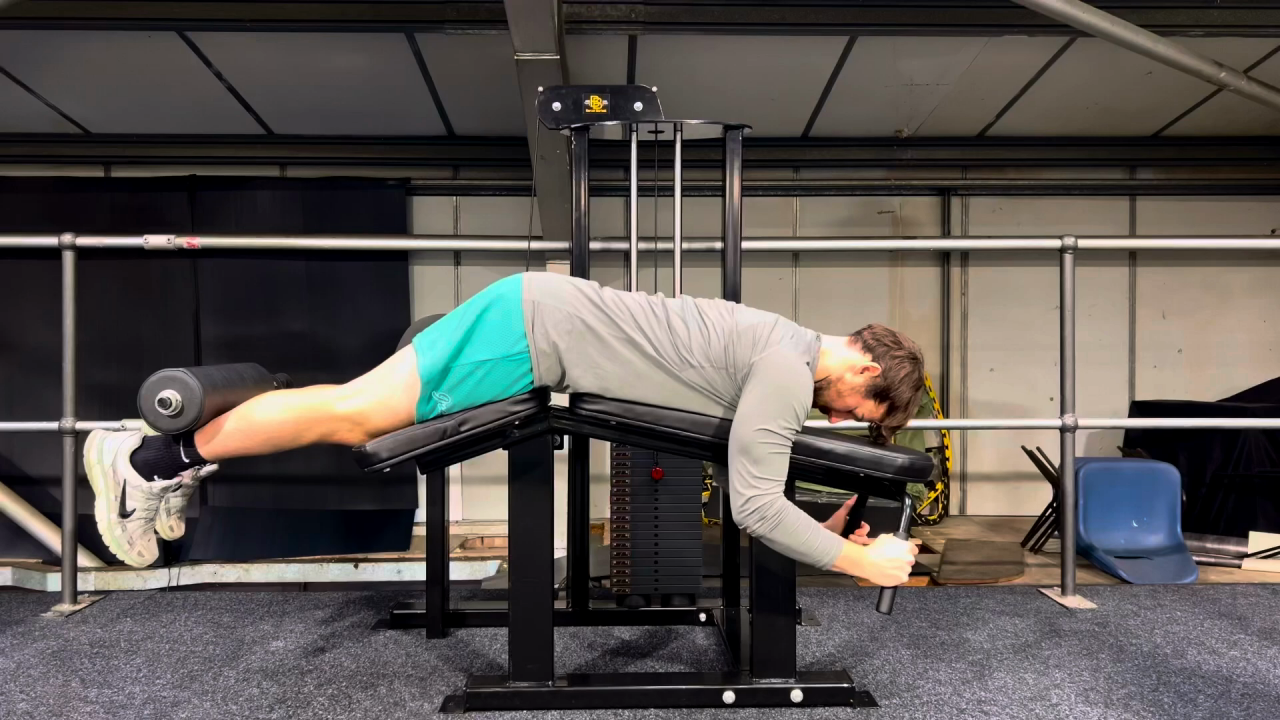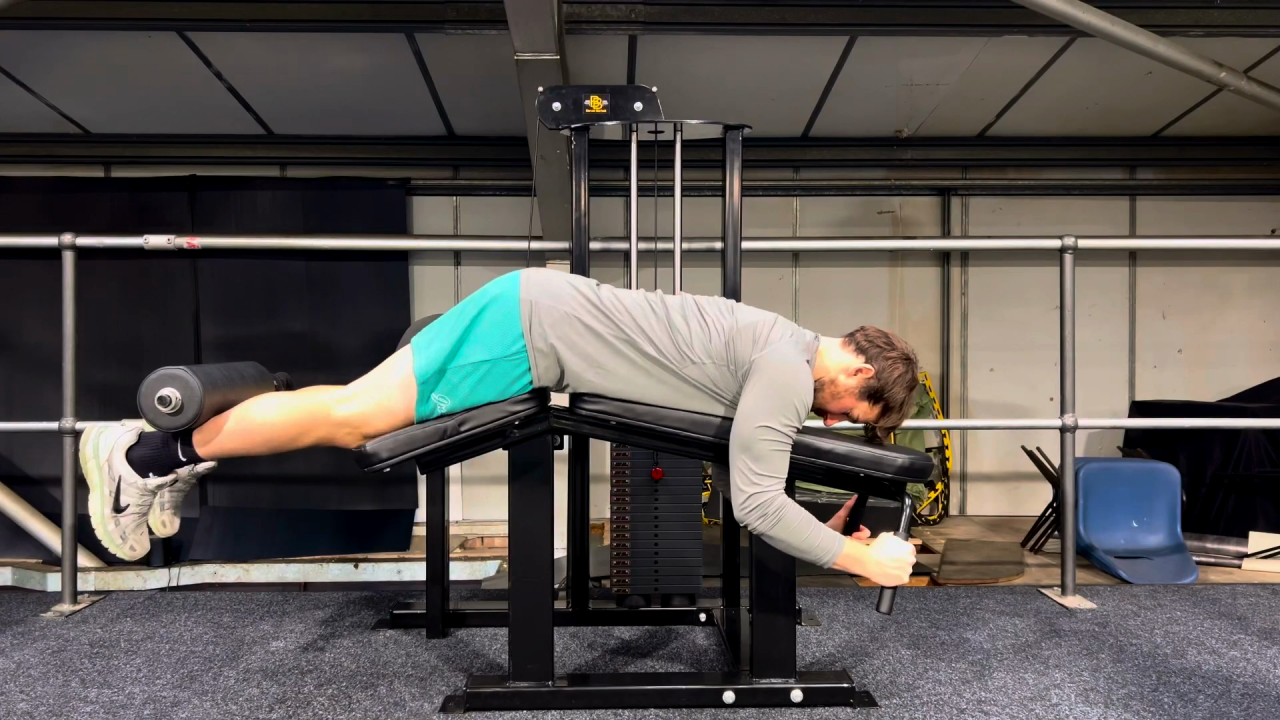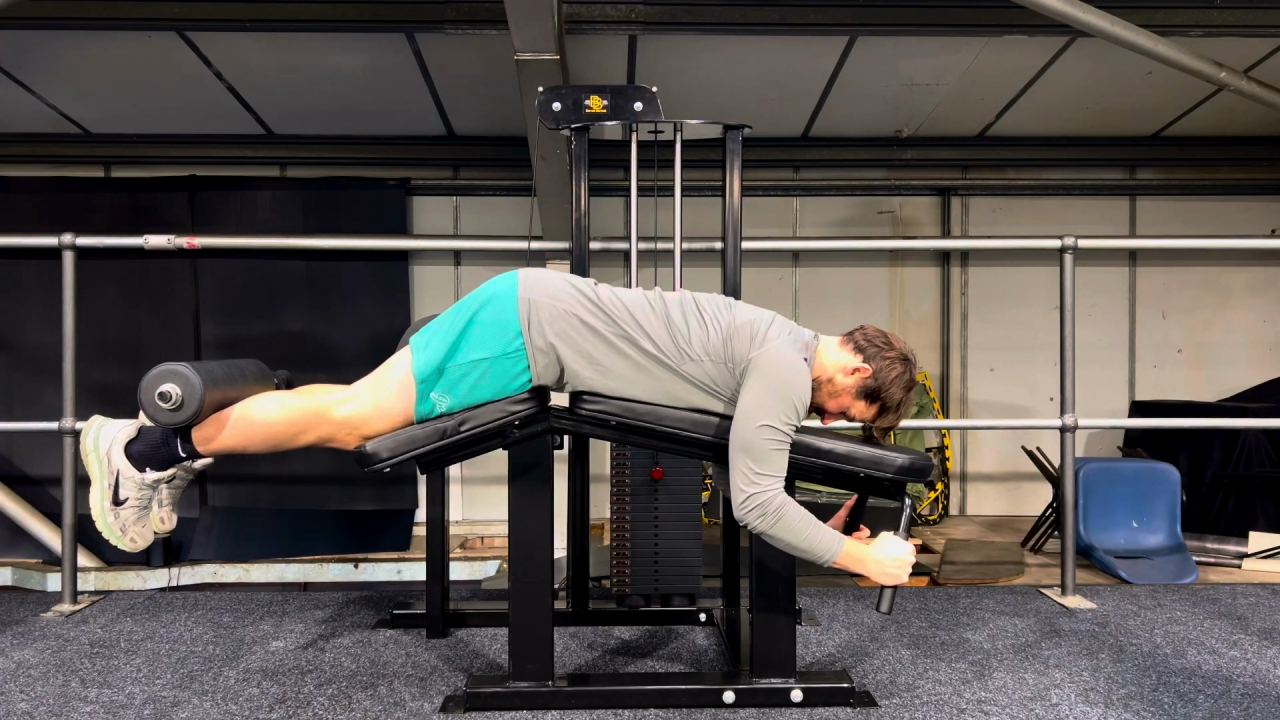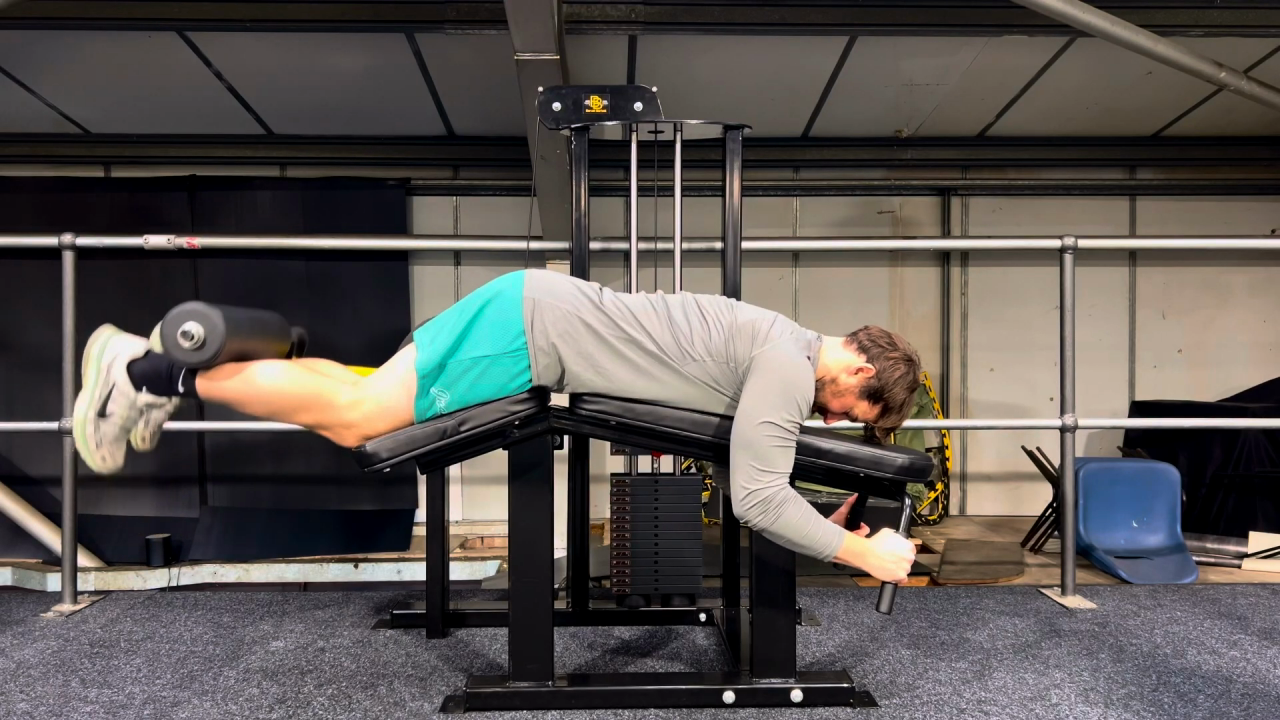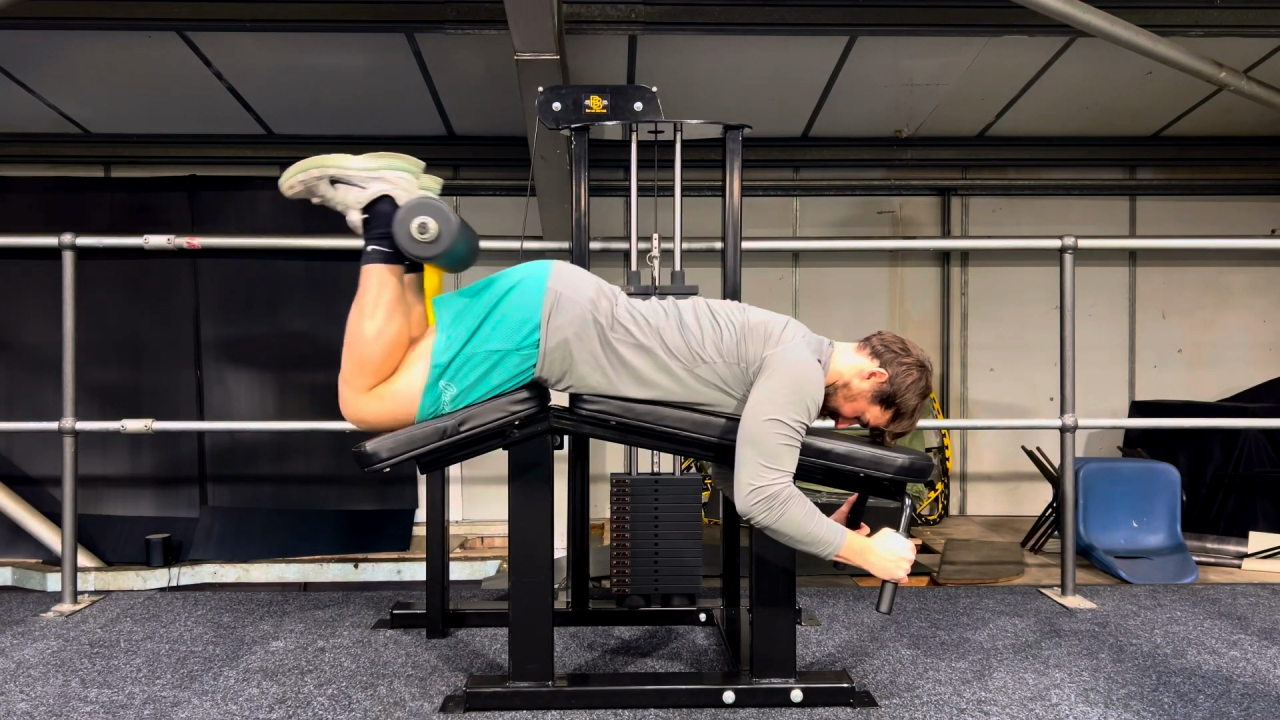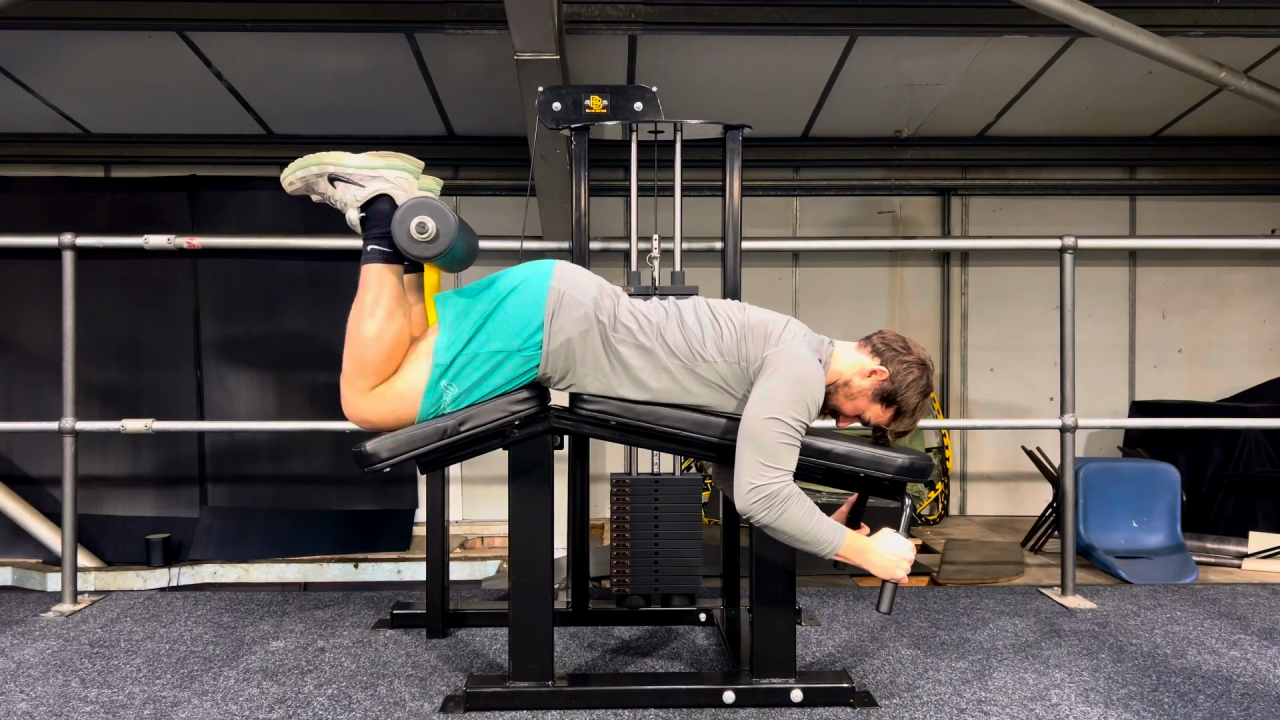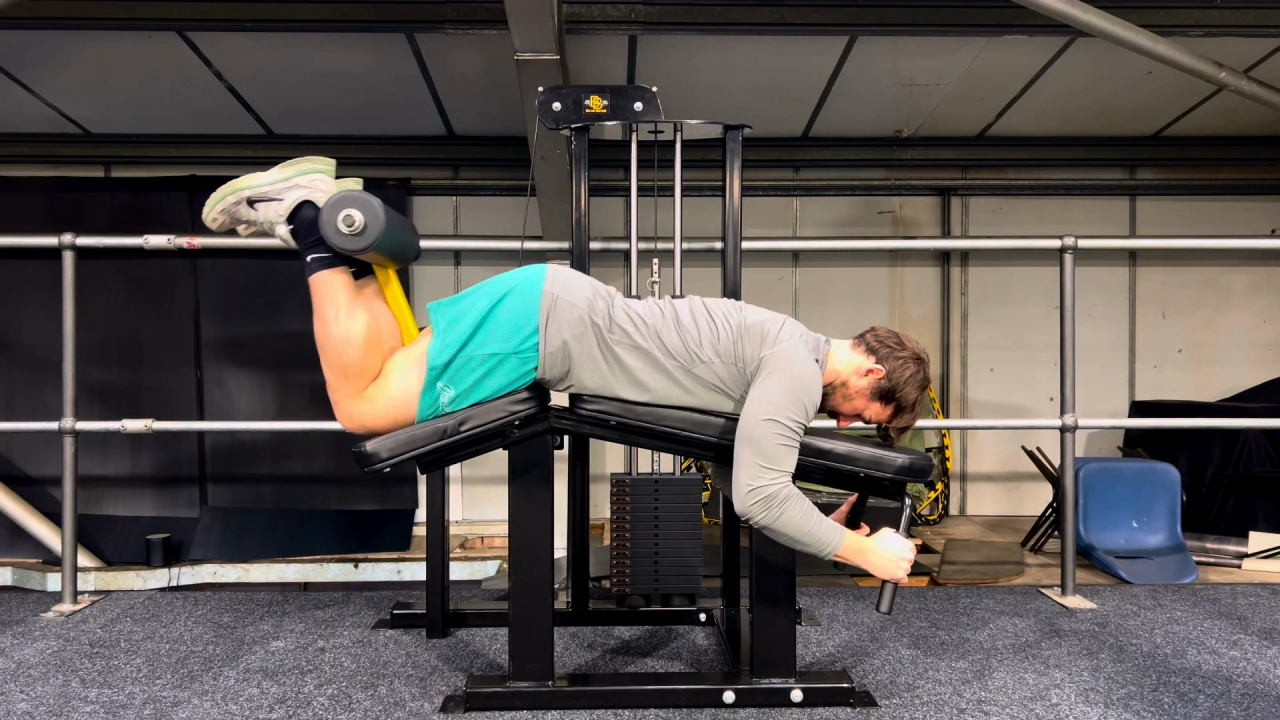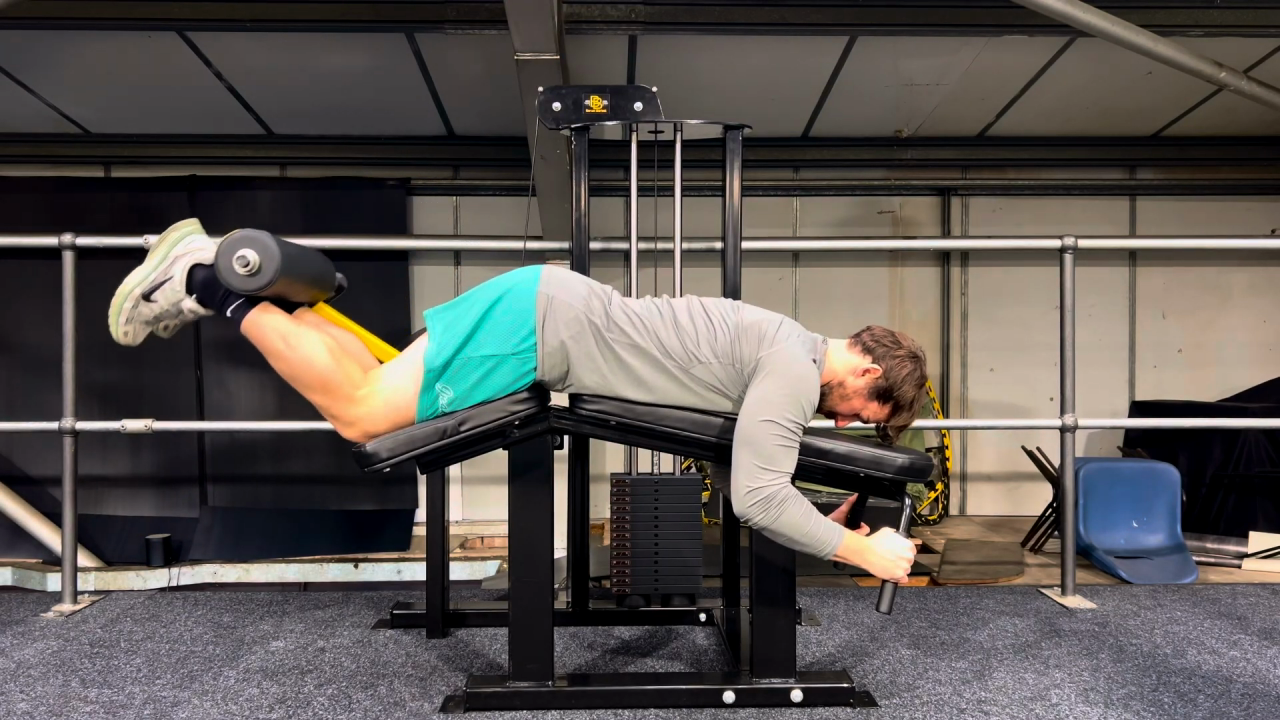
dt=0.7s
person 1, frame 1
left shoulder: (787, 354)
right shoulder: (788, 368)
left elbow: (740, 472)
right elbow: (755, 505)
left wrist: (829, 521)
right wrist: (860, 562)
left hip: (544, 328)
right hip: (534, 329)
left knee: (360, 422)
right knee: (352, 414)
left ankle: (184, 455)
right ankle: (152, 459)
person 1, frame 2
left shoulder: (783, 355)
right shoulder: (788, 369)
left elbow: (749, 476)
right elbow: (756, 504)
left wrist: (829, 519)
right wrist: (863, 560)
left hip: (546, 317)
right hip: (535, 327)
left knee: (358, 414)
right knee: (349, 417)
left ankle: (185, 450)
right ankle: (150, 454)
person 1, frame 3
left shoulder: (781, 350)
right shoulder: (785, 367)
left elbow: (753, 471)
right elbow: (755, 500)
left wrist: (826, 520)
right wrist: (862, 558)
left hip: (538, 317)
right hip: (530, 326)
left knee: (356, 414)
right knee: (348, 419)
left ankle: (175, 445)
right ankle: (150, 448)
person 1, frame 4
left shoulder: (782, 352)
right shoulder: (790, 367)
left elbow: (752, 473)
right elbow: (757, 498)
left wrist: (827, 519)
right wrist: (863, 553)
left hip: (539, 315)
right hip: (532, 328)
left knee: (355, 401)
right knee: (350, 415)
left ankle: (178, 369)
right ankle: (158, 373)
person 1, frame 5
left shoulder: (785, 355)
right shoulder: (802, 370)
left elbow: (738, 475)
right elbow: (759, 495)
left wrist: (821, 524)
right wrist: (864, 553)
left hip: (552, 303)
right hip: (543, 320)
left knee: (385, 369)
right knee: (365, 401)
left ankle: (394, 216)
right ankle: (385, 219)
person 1, frame 6
left shoulder: (789, 354)
right shoulder: (801, 368)
left elbow: (734, 466)
right elbow: (759, 494)
left wrist: (823, 524)
right wrist: (864, 551)
left hip: (556, 302)
right hip: (545, 318)
left knee: (390, 373)
right knee: (367, 400)
left ankle: (399, 222)
right ankle: (383, 212)
person 1, frame 7
left shoulder: (783, 352)
right shoulder: (798, 368)
left elbow: (733, 464)
right elbow: (758, 496)
left wrist: (821, 520)
right wrist: (860, 550)
left hip: (550, 308)
right hip: (541, 319)
left knee: (378, 386)
right knee: (363, 405)
left ankle: (339, 237)
right ankle: (309, 223)
person 1, frame 8
left shoulder: (781, 355)
right shoulder: (795, 366)
left elbow: (731, 471)
right elbow: (759, 498)
left wrist: (818, 523)
right wrist: (861, 550)
left hip: (546, 307)
right hip: (536, 321)
left knee: (364, 396)
right knee: (360, 412)
left ankle: (256, 285)
right ankle: (213, 283)
